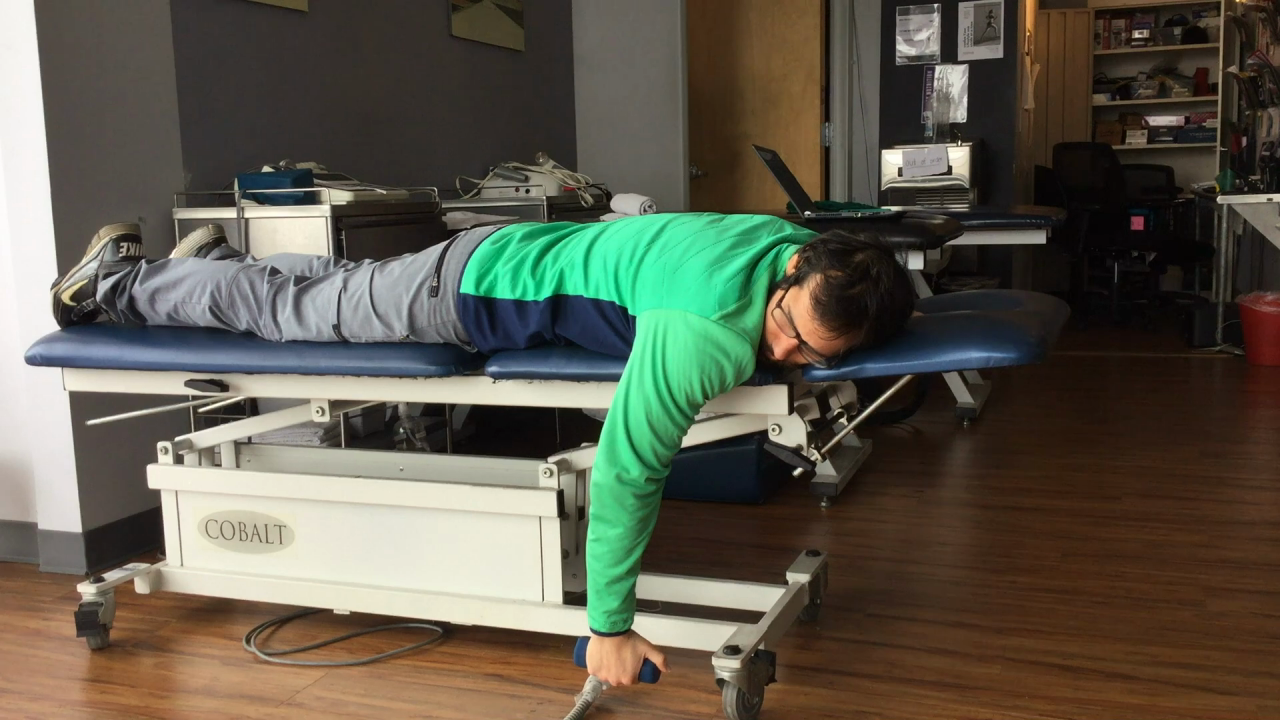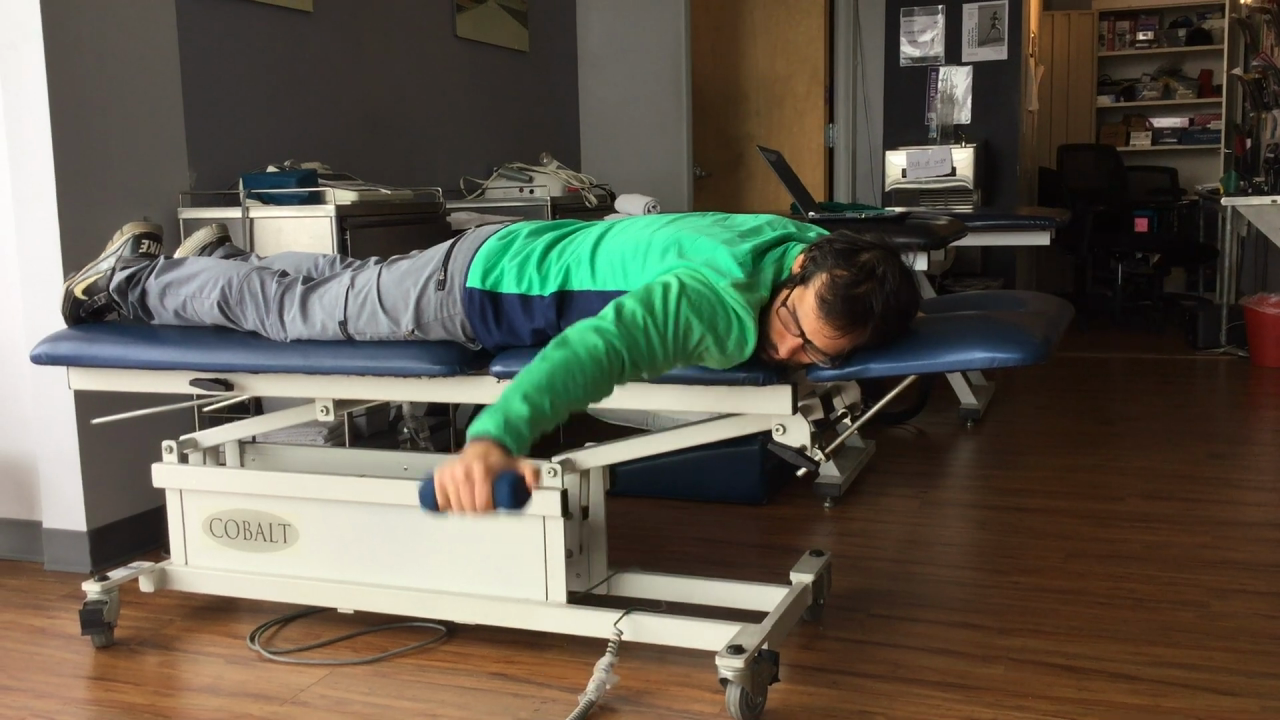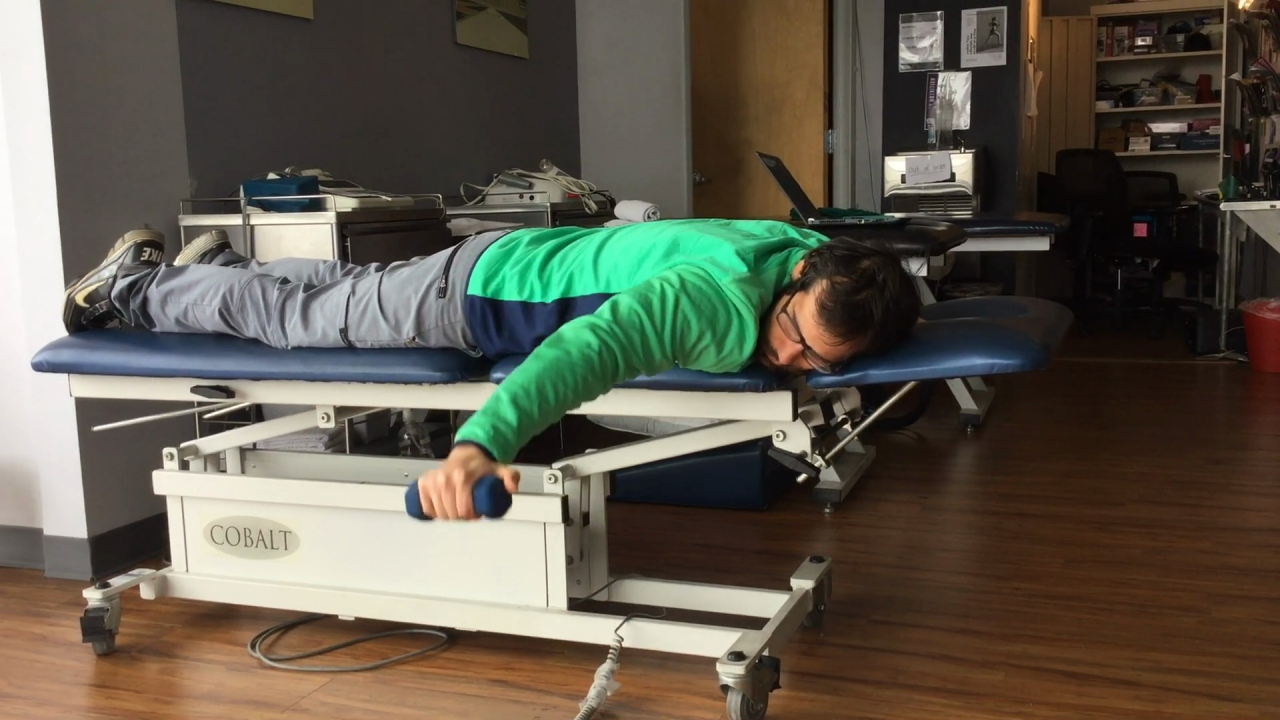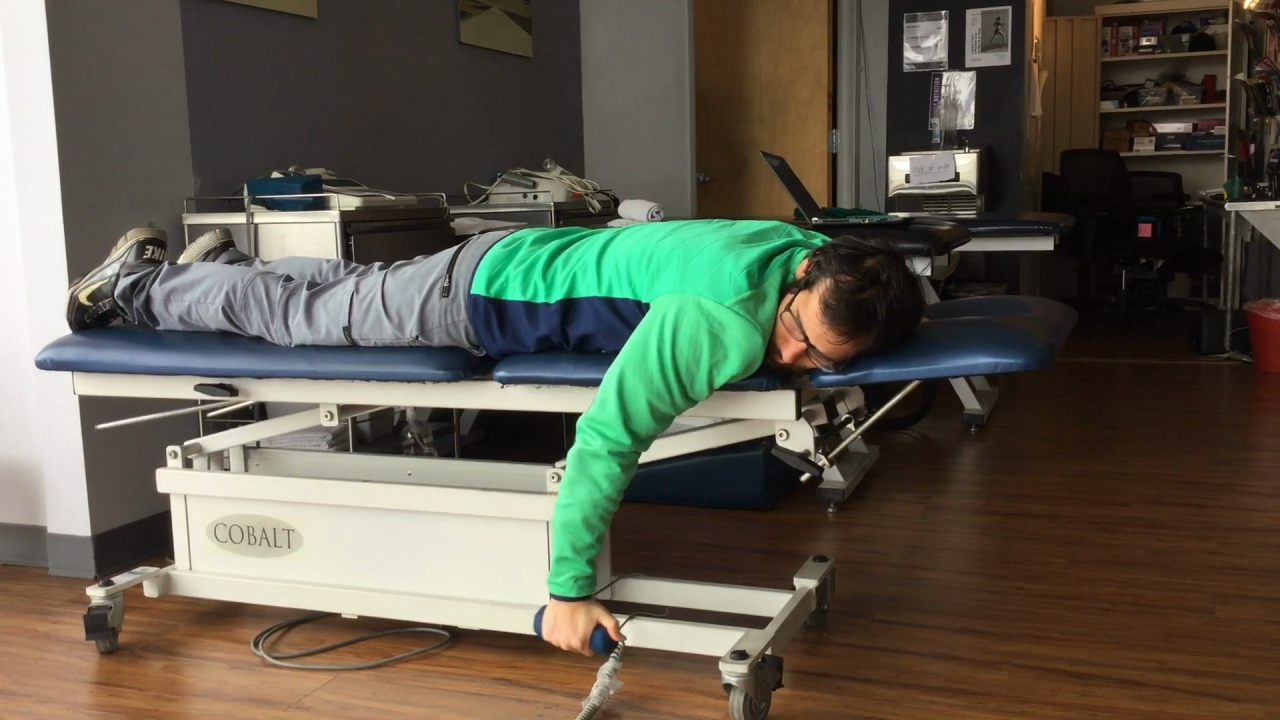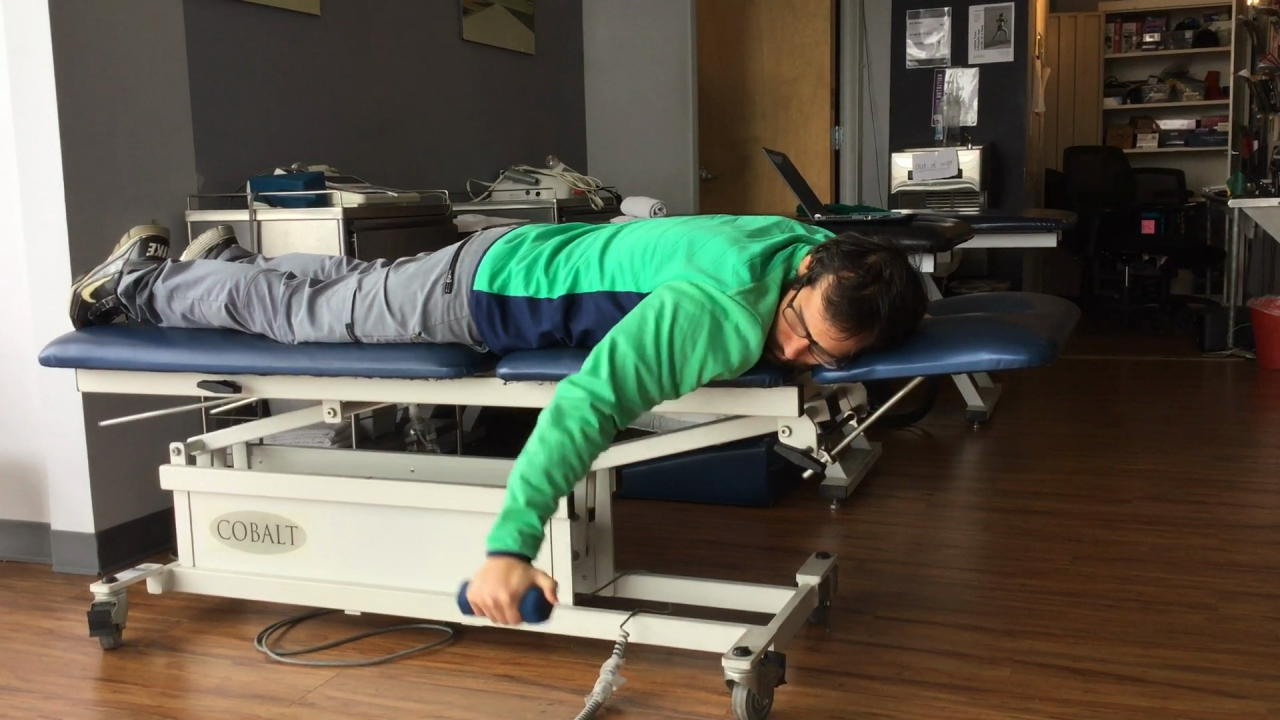
dt=1s
person 1, frame 1
left shoulder: (809, 244)
right shoulder: (709, 328)
right elbow: (625, 463)
left wrist: (826, 350)
right wrist: (609, 623)
left hip: (525, 249)
right hip: (483, 294)
left knee: (326, 287)
right knee: (282, 308)
left ankle: (216, 256)
right ankle: (117, 280)
person 1, frame 2
left shoulder: (811, 244)
right shoulder: (723, 303)
right elbow: (593, 346)
left wrist: (819, 349)
right wrist: (493, 436)
left hip: (529, 249)
right hip: (487, 290)
left knee: (320, 293)
right knee: (287, 310)
left ankle: (216, 255)
right ankle: (135, 279)
person 1, frame 3
left shoulder: (806, 242)
right shoulder: (723, 305)
right elbow: (590, 347)
left wrist: (826, 359)
right wrist: (478, 442)
left hip: (531, 256)
right hip: (488, 294)
left knee: (334, 294)
right knee: (294, 315)
left ankle: (222, 259)
right ankle: (137, 288)
person 1, frame 4
left shoulder: (823, 252)
right shoulder: (722, 322)
right elbow: (604, 438)
left wrist: (857, 343)
right wrist: (568, 591)
left hip: (532, 253)
right hip: (487, 295)
left knee: (350, 285)
right knee: (293, 312)
left ankle: (220, 259)
right ankle: (136, 283)
person 1, frame 5
left shoulder: (819, 241)
right shoulder: (725, 310)
right elbow: (589, 399)
left wrist: (832, 353)
right wrist: (510, 543)
left hip: (534, 249)
right hip: (492, 292)
left knee: (351, 285)
right knee: (297, 310)
left ankle: (229, 254)
right ankle: (139, 282)
